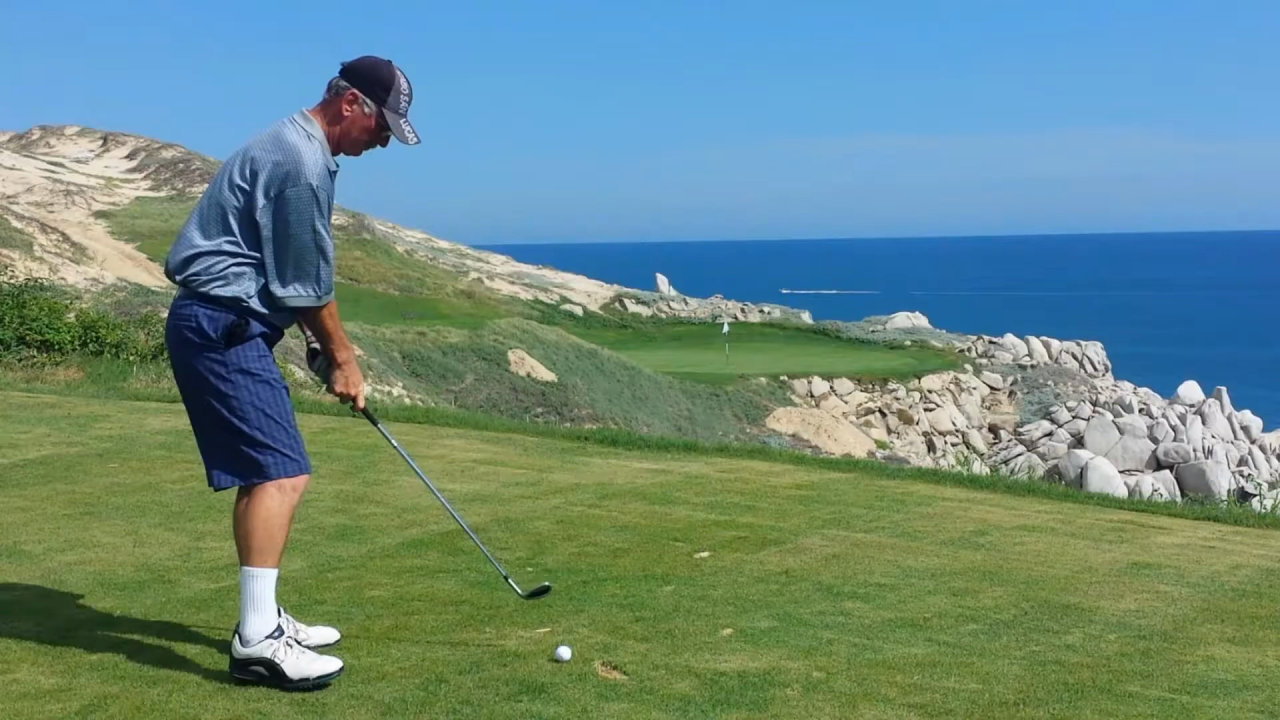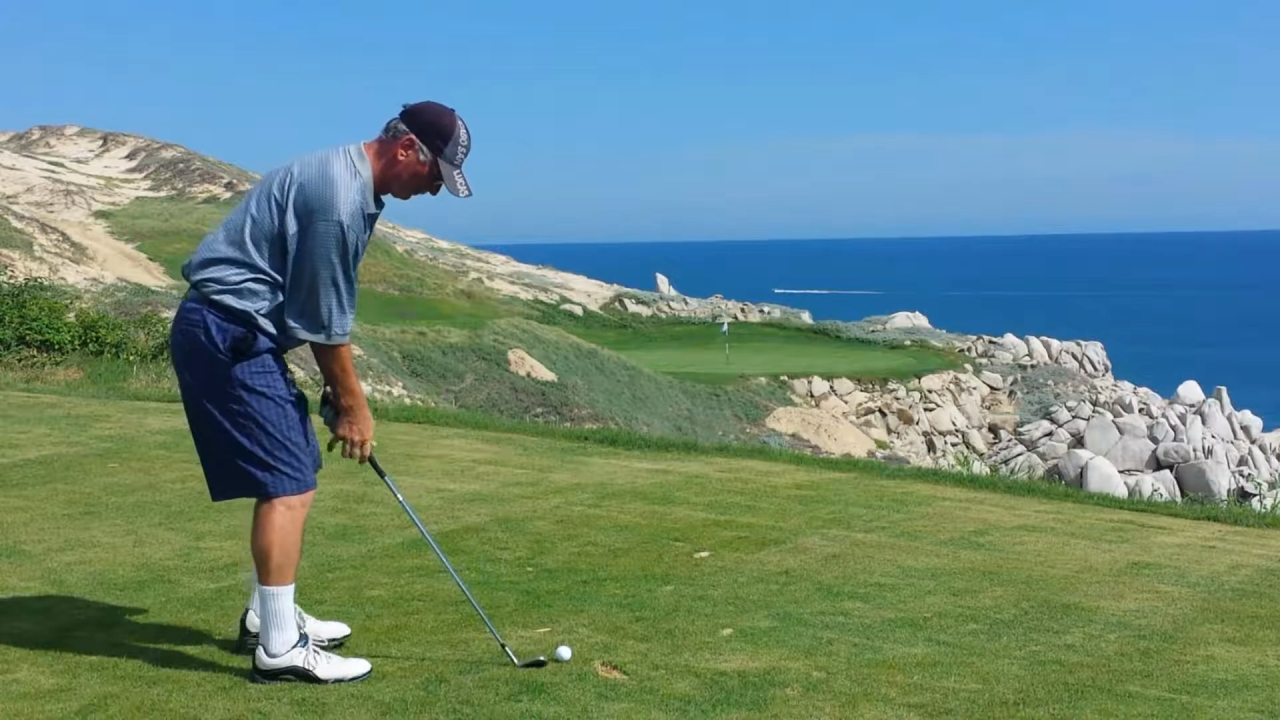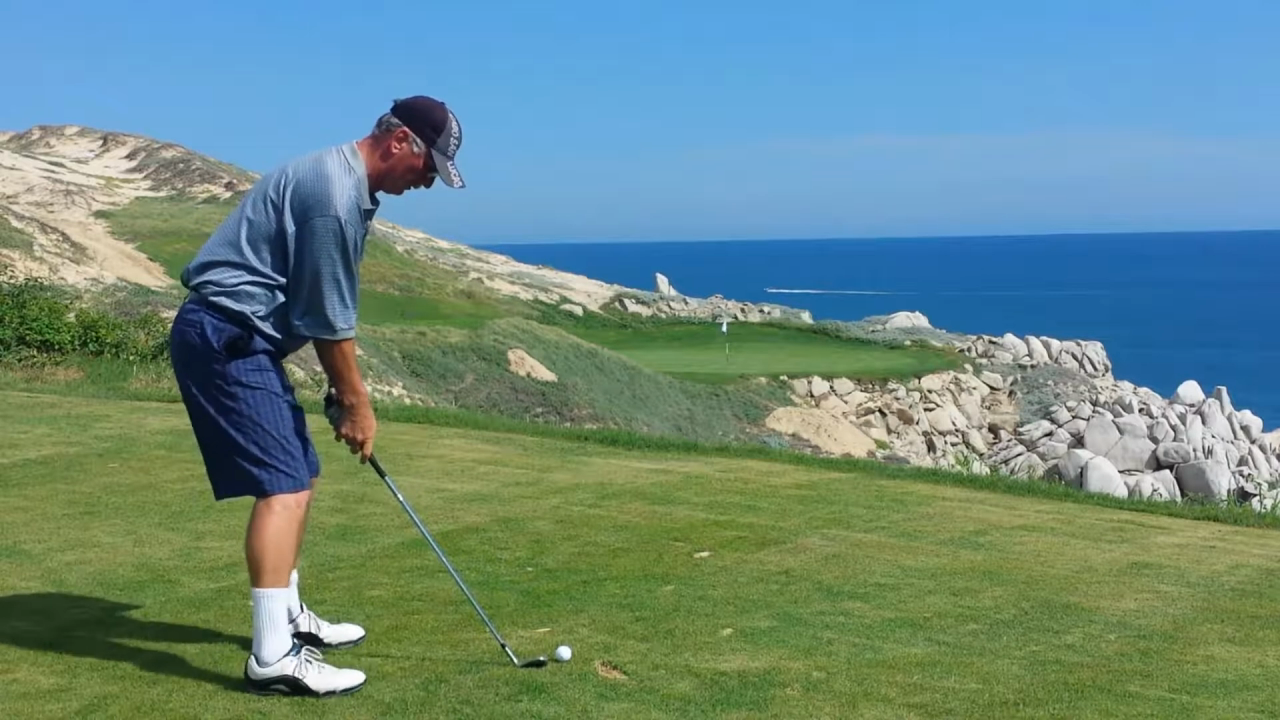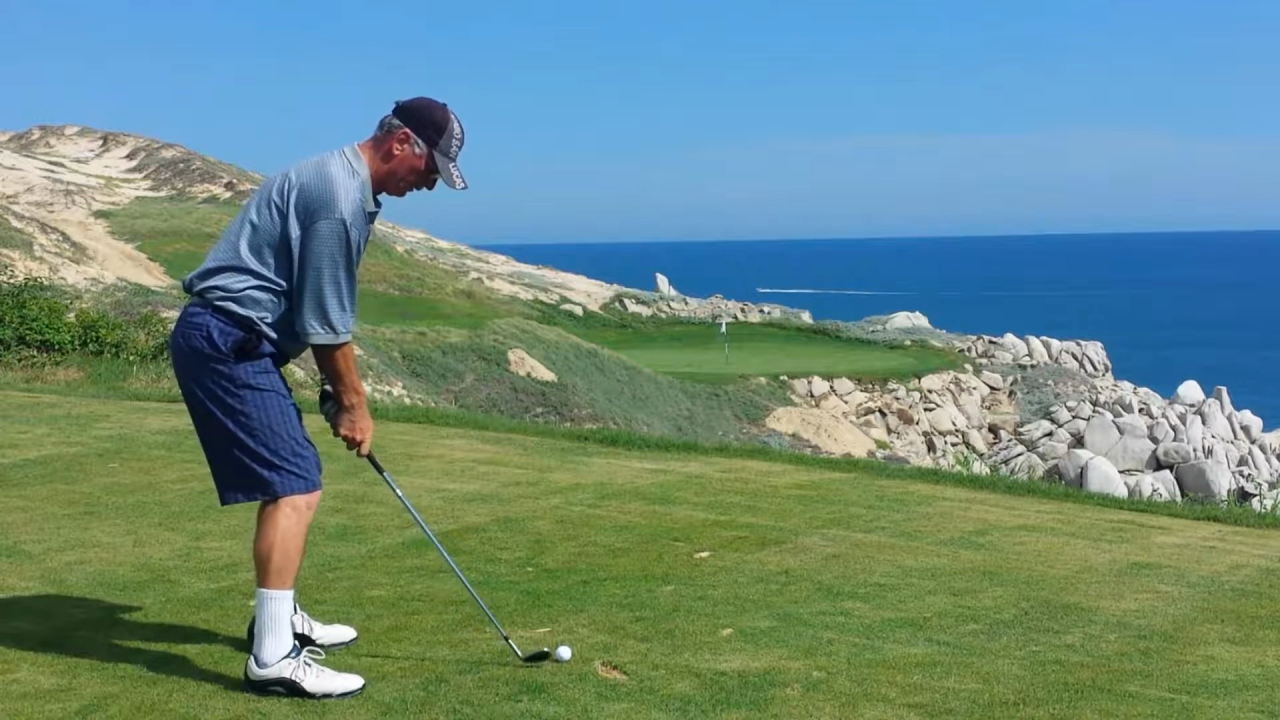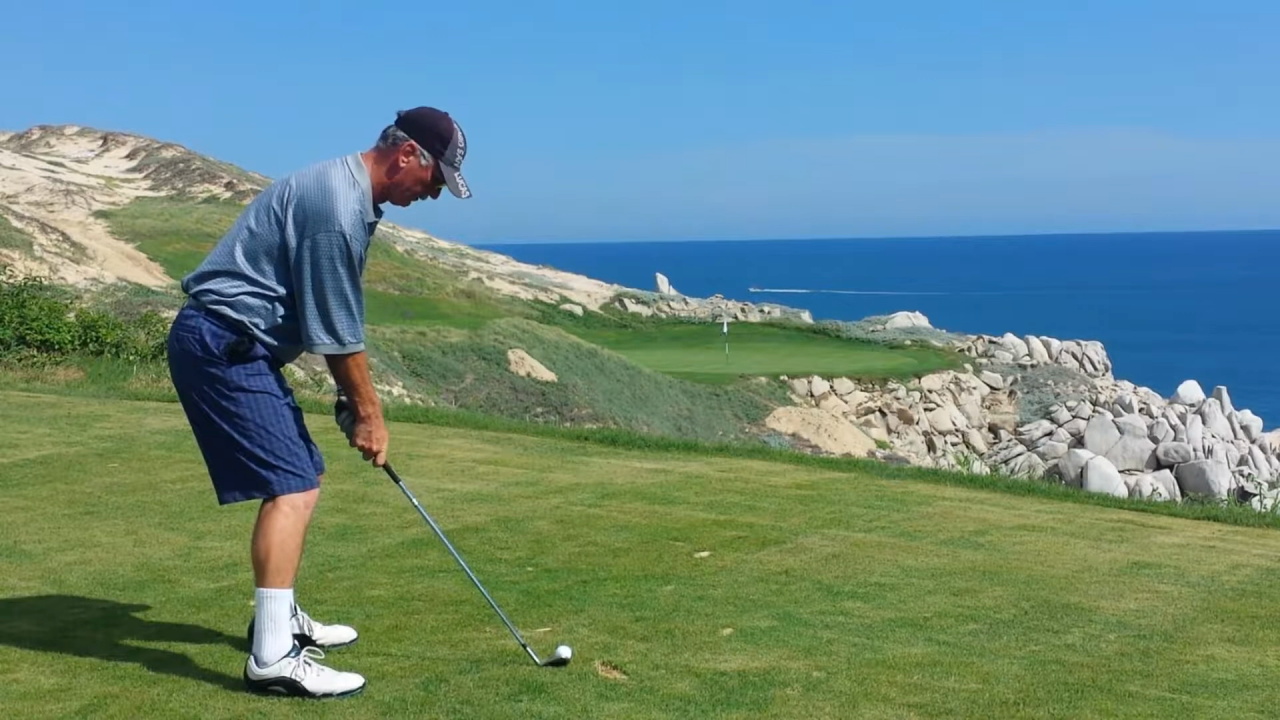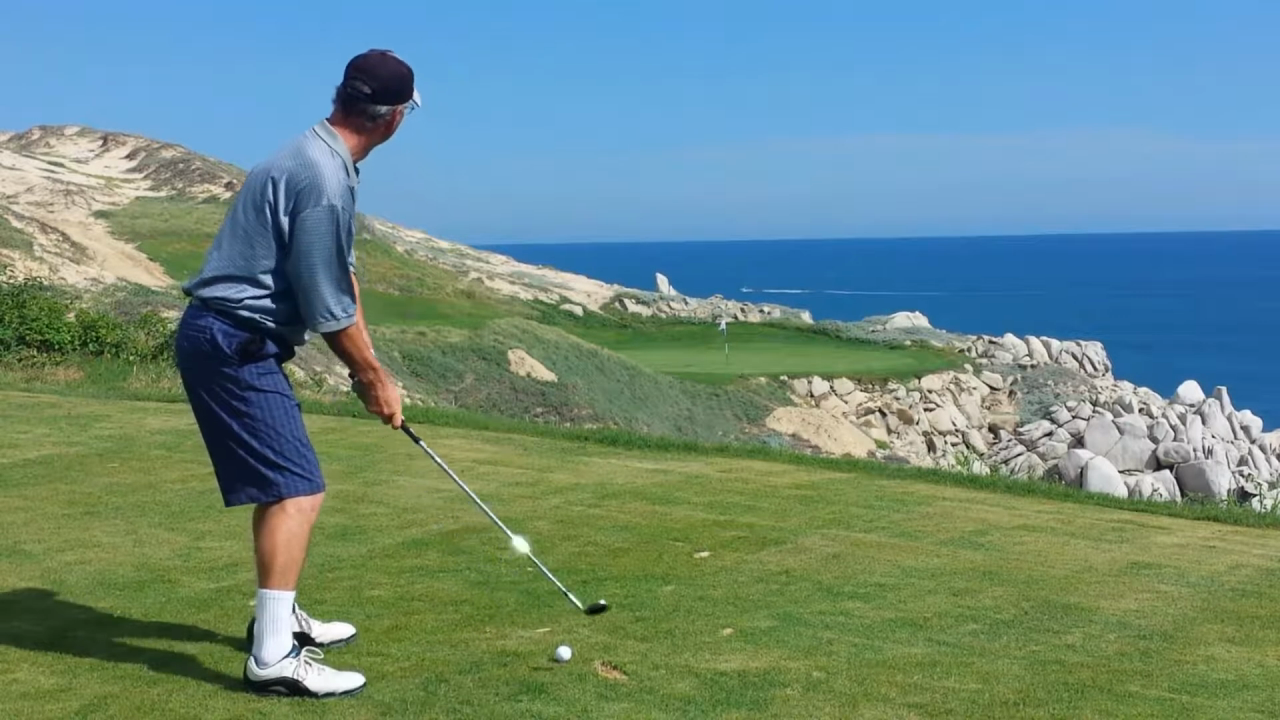
dt=0.7s
person 1, frame 1
left shoulder: (302, 152)
right shoulder: (300, 165)
left elbow: (290, 275)
right elbow: (306, 284)
left wrist: (324, 346)
right wrist: (344, 358)
left hip: (231, 327)
right hip: (223, 328)
left knee: (263, 473)
right knee: (281, 473)
left ankle: (263, 617)
right ankle: (257, 639)
person 1, frame 2
left shoulder: (348, 181)
right shoulder: (338, 198)
left elbow: (320, 311)
right elbow: (323, 320)
left wrist: (338, 391)
right wrist: (353, 405)
left hip: (233, 331)
right hip: (228, 334)
left knee: (286, 474)
right knee: (288, 485)
left ankle: (267, 616)
right ankle: (279, 647)
person 1, frame 3
left shoulder: (346, 182)
right shoulder: (334, 194)
left elbow: (324, 309)
right elbow: (328, 316)
left wrist: (341, 391)
right wrist: (357, 404)
left hip: (236, 337)
right hip: (226, 338)
left knee: (298, 474)
right knee: (283, 485)
left ankle: (285, 617)
right ankle: (274, 657)
person 1, frame 4
left shoulder: (343, 182)
right shoulder: (338, 196)
left elbow: (321, 312)
right elbow: (325, 320)
left wrist: (341, 392)
right wrist: (353, 403)
left hip: (232, 340)
right hip: (229, 342)
left knee: (291, 481)
right knee: (295, 487)
left ankle: (279, 618)
right ankle: (274, 658)
person 1, frame 5
left shoulder: (350, 192)
right shoulder: (337, 208)
left elbow: (336, 318)
right elbow: (336, 330)
left wrist: (352, 398)
right wrist: (369, 412)
left hip: (236, 345)
right hip: (222, 345)
left knee: (300, 477)
right knee: (291, 487)
left ankle: (278, 617)
right ankle: (274, 658)
person 1, frame 6
left shoulder: (323, 160)
right shoulder: (324, 179)
left elbow: (340, 272)
right elbow: (325, 307)
left wrist: (368, 359)
right wrist: (375, 379)
left hip: (233, 340)
right hip: (233, 344)
left knee: (280, 484)
right knee: (295, 489)
left ankle: (278, 618)
right ankle: (274, 658)
